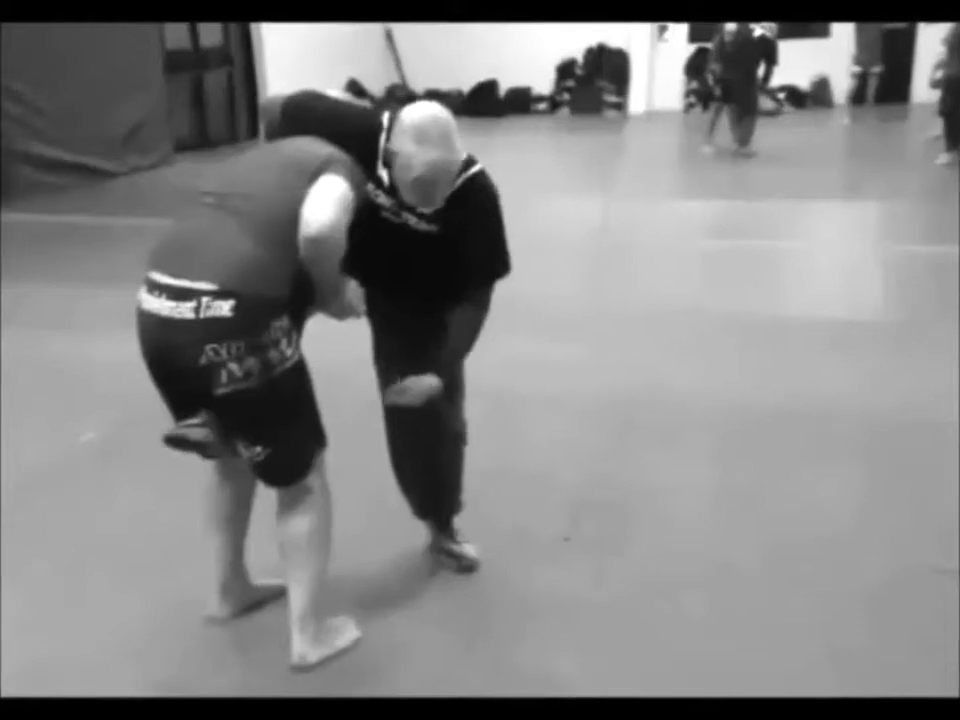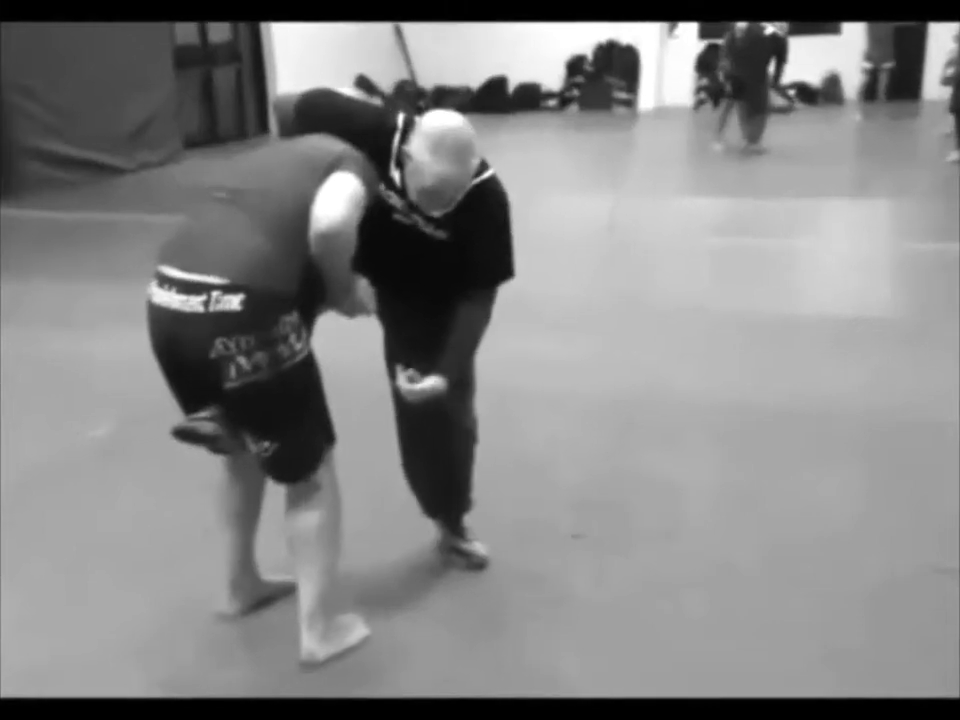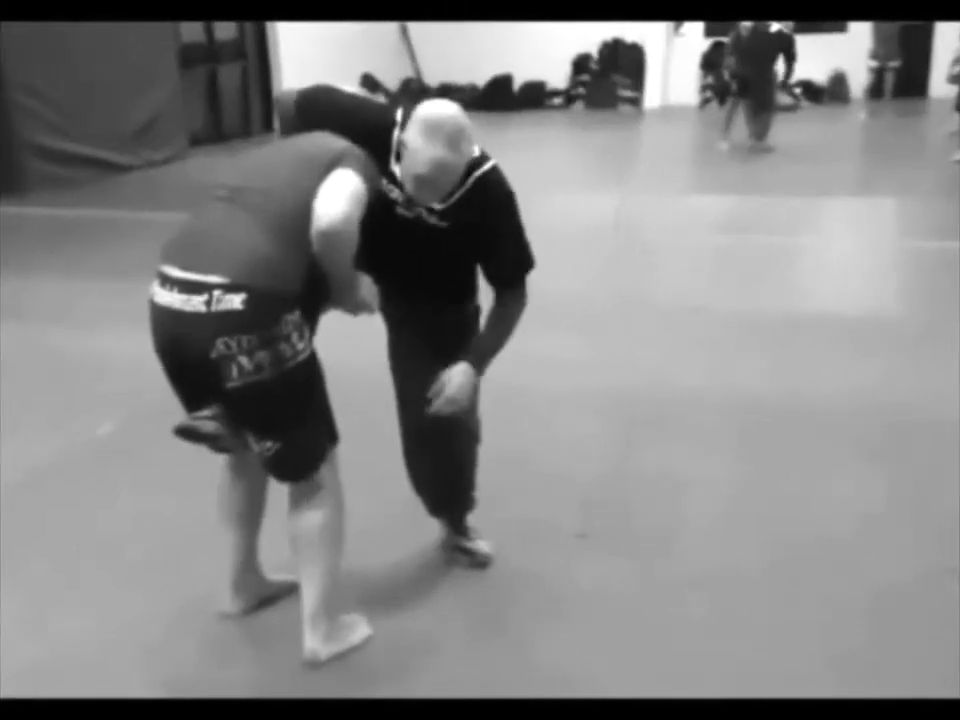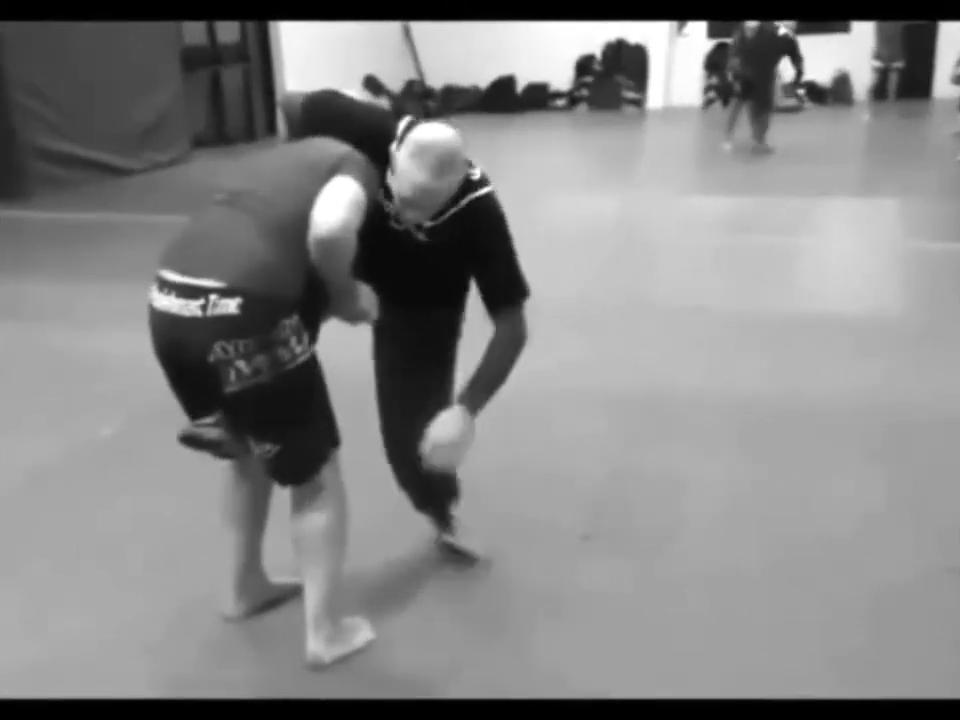
dt=0.4s
person 1, frame 1
left shoulder: (253, 158)
right shoulder: (337, 165)
right elbow: (318, 229)
left wrist: (313, 289)
right wrist: (332, 290)
left hip: (158, 308)
right hip: (230, 316)
left knee: (232, 453)
right knee: (302, 473)
left ankle: (229, 589)
right ankle: (309, 633)
person 1, frame 2
left shoulder: (267, 156)
right shoulder: (349, 162)
right elbow: (330, 225)
left wrist: (322, 286)
right wrist: (343, 288)
left hip: (168, 301)
right hip: (239, 311)
left knee: (241, 450)
right knee: (310, 470)
left ankle: (240, 585)
right ankle: (318, 629)
person 1, frame 3
left shoulder: (272, 153)
right shoulder: (352, 160)
right elbow: (331, 223)
left wrist: (327, 285)
right wrist: (346, 286)
left hip: (170, 300)
right hip: (242, 310)
left knee: (245, 448)
right knee: (313, 470)
left ankle: (243, 584)
right ankle: (321, 629)
person 1, frame 4
left shoulder: (285, 156)
right shoulder: (354, 167)
right elbow: (328, 231)
left wrist: (329, 293)
right wrist: (346, 293)
left hip: (168, 302)
right hip: (239, 313)
left knee: (250, 451)
right knee: (316, 473)
left ankle: (245, 587)
right ankle: (325, 633)
person 2, frame 1
left shoulder: (475, 194)
right shoulder: (356, 133)
left elbow: (475, 296)
right elbow: (281, 110)
left wrist: (440, 372)
left hip: (420, 298)
right hip: (341, 262)
left knee: (432, 408)
left ankle: (441, 526)
person 2, frame 2
left shoulder: (487, 200)
right shoulder: (370, 132)
left elbow: (477, 298)
right elbow: (294, 107)
left wrist: (446, 373)
left hip: (428, 297)
right hip: (351, 259)
left knee: (442, 408)
left ankle: (451, 524)
person 2, frame 3
left shoulder: (488, 191)
right shoulder: (370, 129)
left elbow: (512, 293)
right elbow: (290, 104)
left wrist: (473, 366)
left hip: (437, 299)
right hip: (353, 258)
left knee: (445, 409)
left ankle: (455, 522)
person 2, frame 4
left shoulder: (478, 214)
right shoulder: (371, 136)
left elbow: (511, 327)
right elbow: (301, 106)
left wrist: (465, 412)
left hip: (421, 305)
right hip: (349, 262)
left knee: (415, 418)
left ankle: (441, 513)
